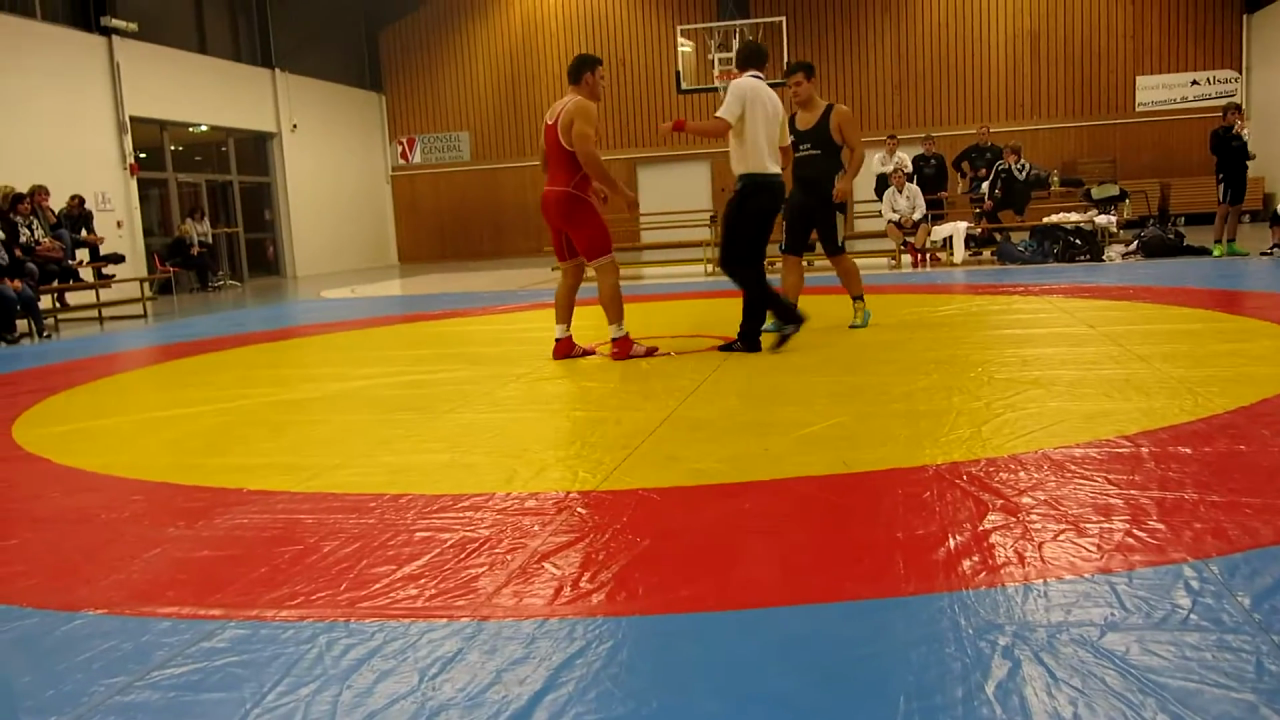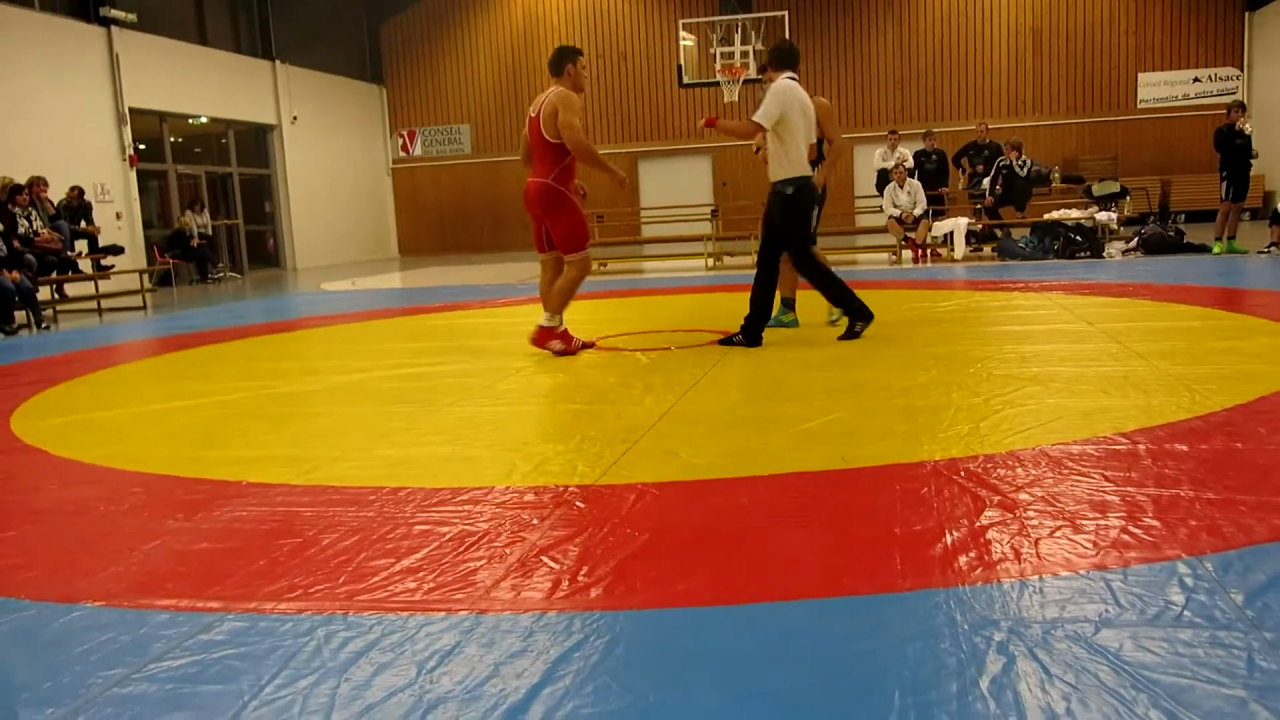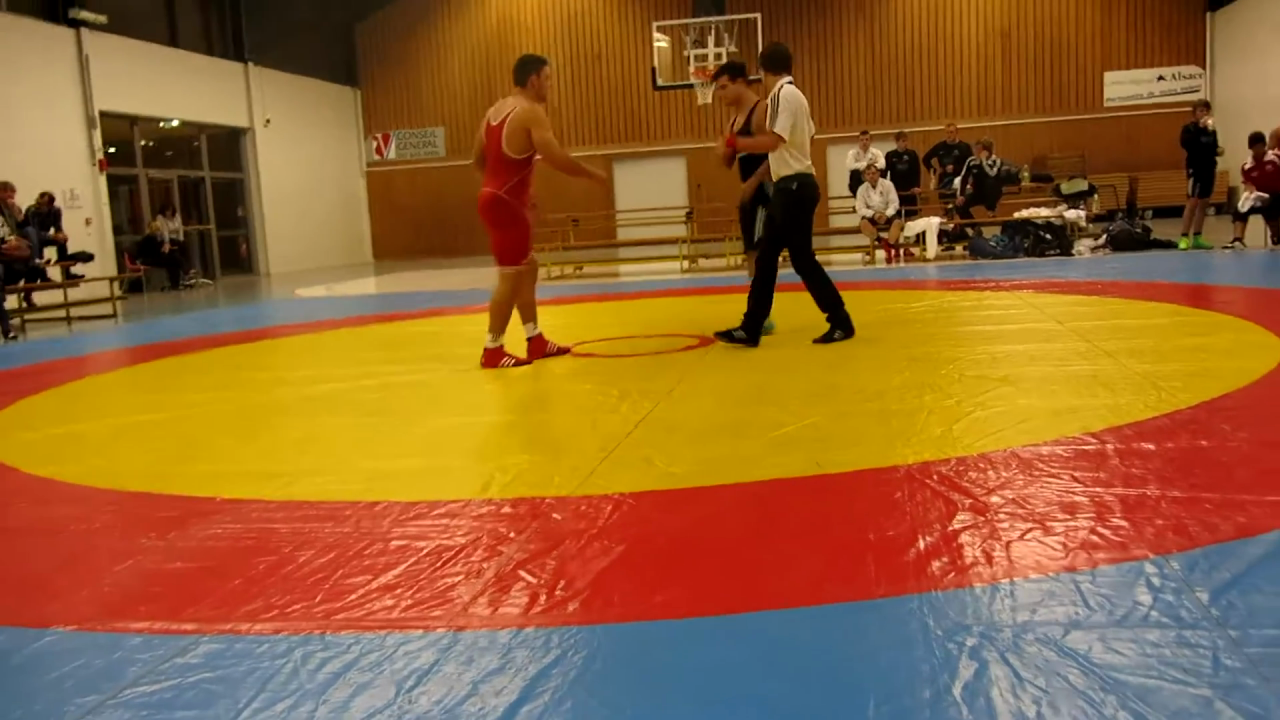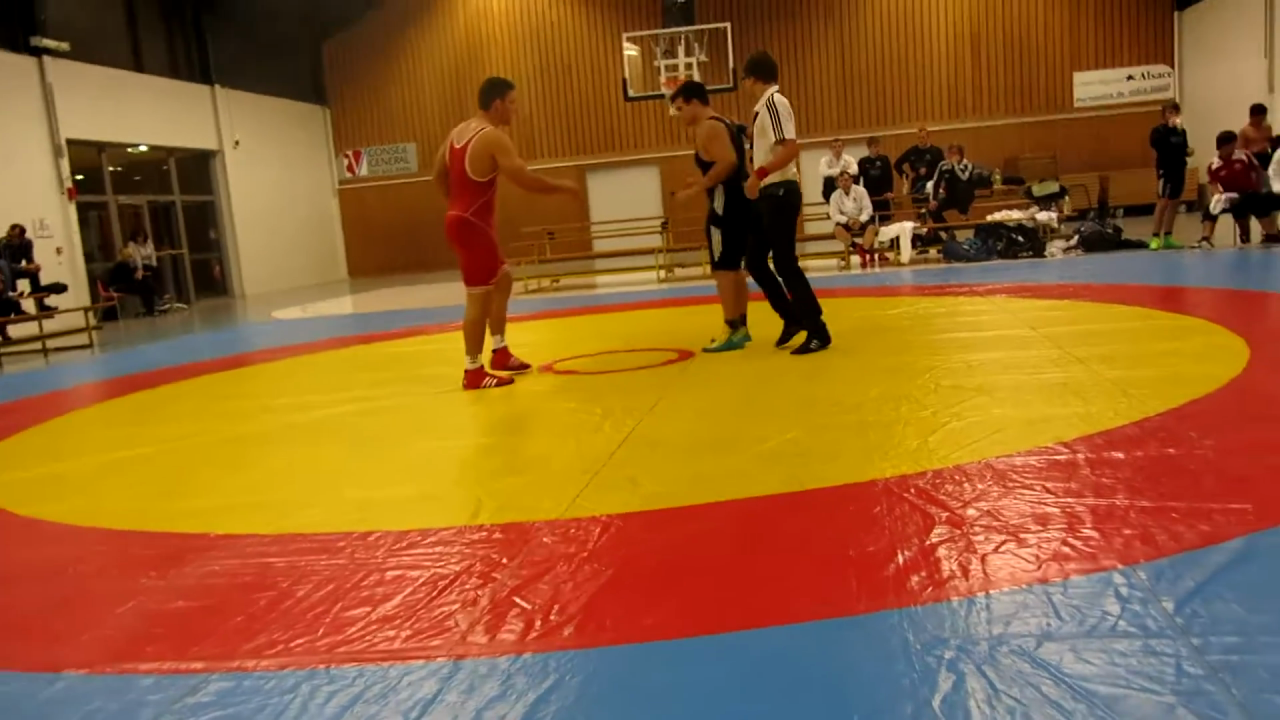
dt=0.2s
person 1, frame 1
left shoulder: (553, 110)
right shoulder: (583, 108)
right elbow: (587, 157)
right wrist: (621, 191)
left hip: (552, 197)
right hip: (573, 201)
left knee: (571, 272)
right knee: (607, 269)
left ankle: (563, 342)
right ankle: (621, 341)
person 1, frame 2
left shoulder: (538, 103)
right shoulder: (566, 98)
right elbow: (576, 145)
right wrist: (612, 170)
left hip: (538, 189)
right hip: (554, 193)
left knee: (554, 265)
right knee: (578, 265)
left ankle: (559, 333)
right ankle: (544, 330)
person 1, frame 3
left shoulder: (495, 110)
right shoulder: (531, 113)
left elbow: (478, 159)
right elbow: (558, 159)
right wrist: (594, 173)
left hip: (494, 198)
right hip: (506, 204)
left knee: (528, 269)
right knee: (511, 278)
left ankle: (537, 341)
right ankle: (493, 350)
person 1, frame 4
left shoulder: (458, 132)
right shoulder: (494, 138)
left elbow: (439, 176)
right elbow: (526, 181)
right wrist: (563, 187)
left hip: (460, 219)
right hip: (472, 225)
left knee: (502, 280)
right knee: (480, 298)
left ankle: (500, 352)
right ankle: (473, 371)
person 2, frame 1
left shoulder: (740, 88)
right shoulder: (773, 99)
left elbow: (718, 127)
right elbow: (785, 149)
left wrist: (676, 124)
left hip: (754, 185)
right hip: (774, 184)
left knee: (733, 260)
right knee: (750, 261)
left ankle: (787, 314)
right ankle: (749, 337)
person 2, frame 2
left shoulder: (780, 90)
right shoulder: (801, 94)
left elbow: (752, 129)
left wrist: (714, 122)
left hip: (792, 188)
right hip: (791, 187)
left knee: (803, 261)
right knee: (767, 259)
left ankle: (859, 312)
right ankle: (750, 331)
person 2, frame 3
left shoulder: (782, 95)
right shoulder: (794, 95)
left elbow: (772, 141)
left wrist: (732, 142)
left hip: (794, 186)
right hip: (790, 185)
left knee: (801, 258)
right knee: (766, 256)
left ankle: (840, 321)
right ankle: (750, 328)
person 2, frame 4
left shoulder: (773, 103)
right shoulder: (765, 107)
left elbow: (789, 150)
left wrist: (759, 174)
left hip: (780, 192)
right hip: (767, 194)
left knee: (785, 263)
right knee: (755, 261)
left ankle: (817, 330)
right ankle: (794, 317)
person 3, frame 1
left shoulder: (838, 114)
right shoulder: (788, 121)
left elbow: (856, 151)
left wrist: (846, 181)
left hip: (828, 194)
right hip: (799, 194)
left knee: (836, 255)
right knee: (790, 255)
left ankle: (860, 307)
person 3, frame 2
left shoulder: (818, 106)
left elbow: (836, 144)
right elbow: (762, 149)
left wrist: (822, 173)
right wrist: (761, 148)
left hip: (810, 186)
right knee: (784, 249)
right ankle: (787, 311)
person 3, frame 3
left shoulder: (763, 110)
right shoulder: (734, 120)
right elbow: (733, 156)
left wrist: (754, 180)
left hip: (765, 188)
right hip: (753, 191)
left knee: (755, 252)
right knee: (756, 252)
person 3, frame 4
left shoulder: (708, 128)
right shoulder: (725, 125)
left elbow: (729, 161)
left wrist: (699, 187)
right wrist: (700, 184)
left hip: (726, 203)
right hip: (740, 201)
left knee: (723, 269)
right knee: (733, 268)
left ankle: (733, 330)
right ankle: (740, 327)
